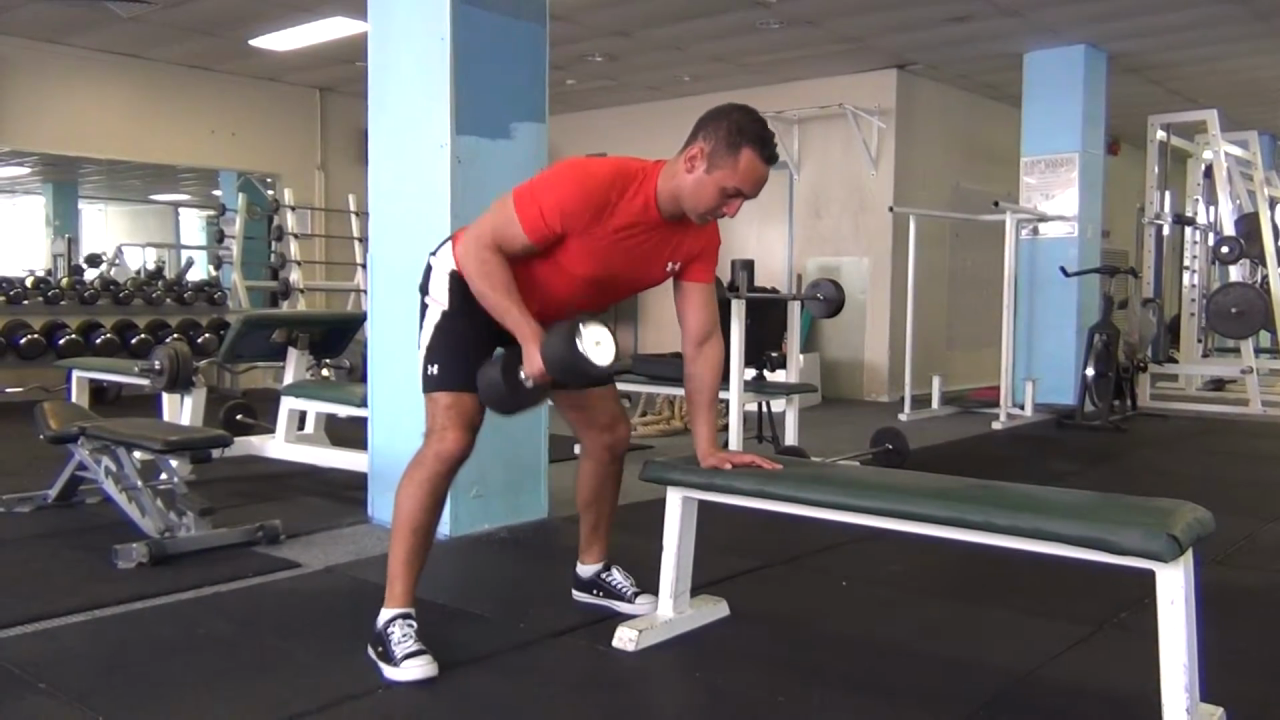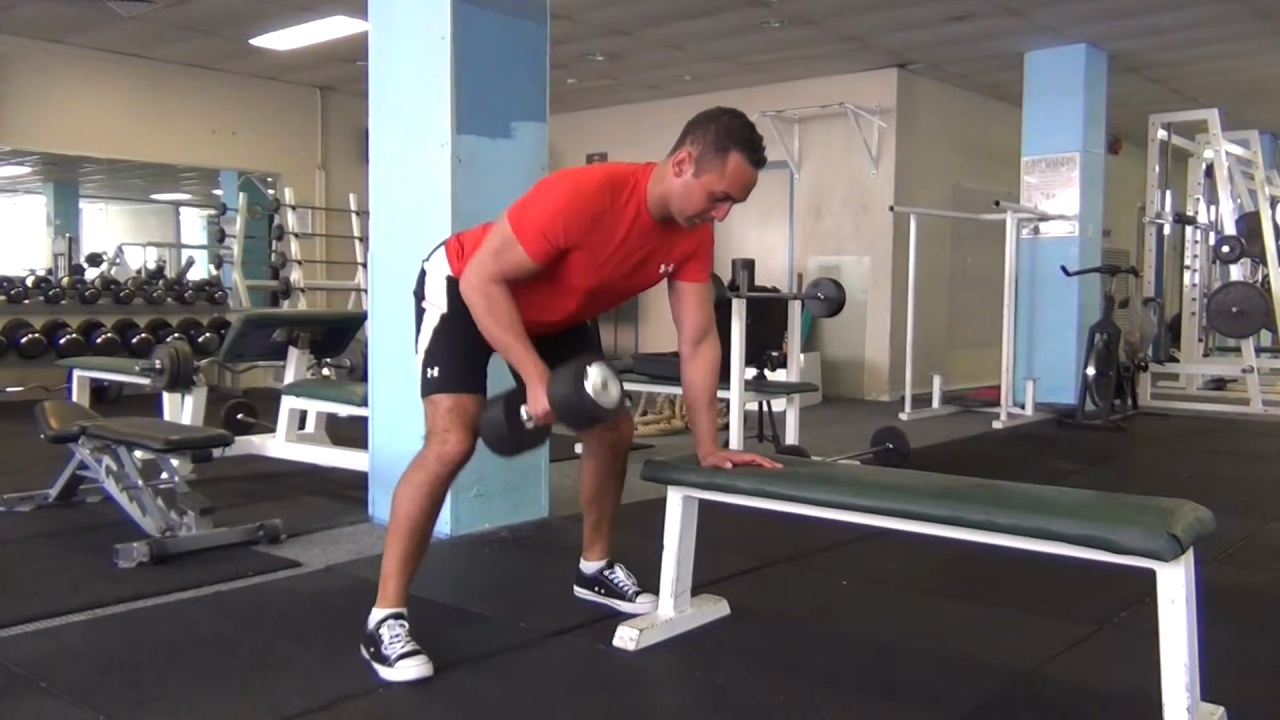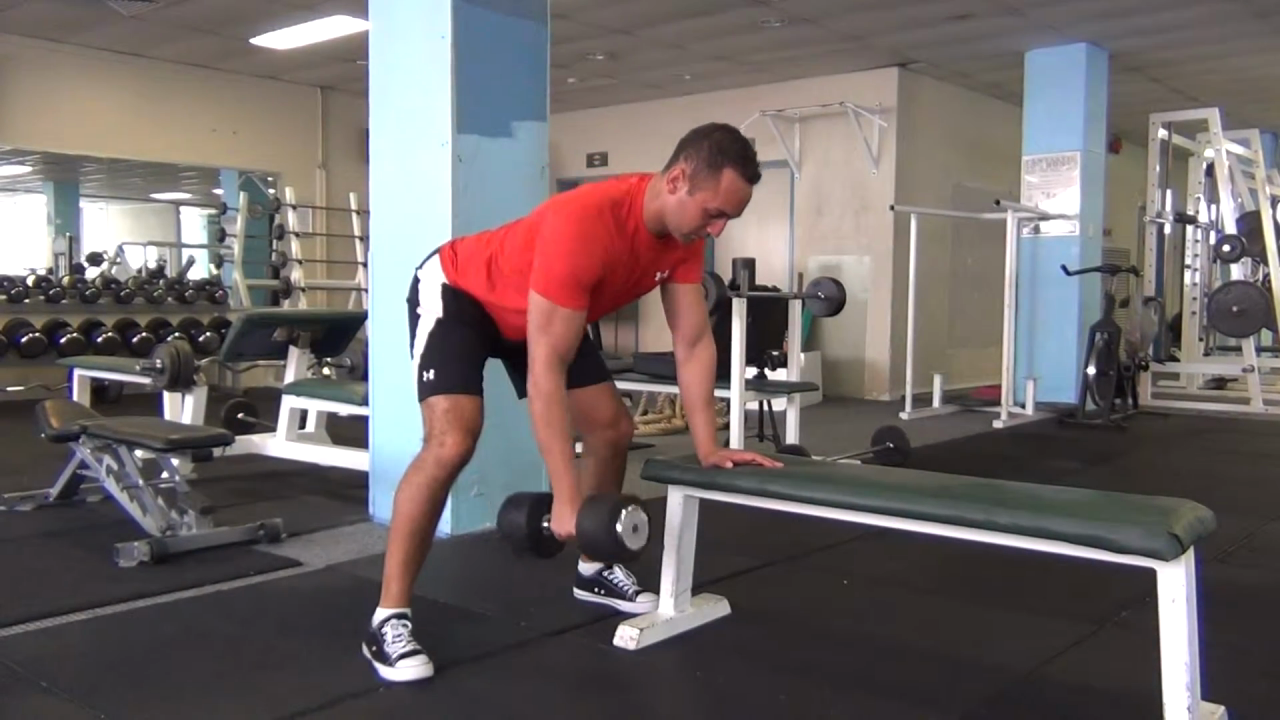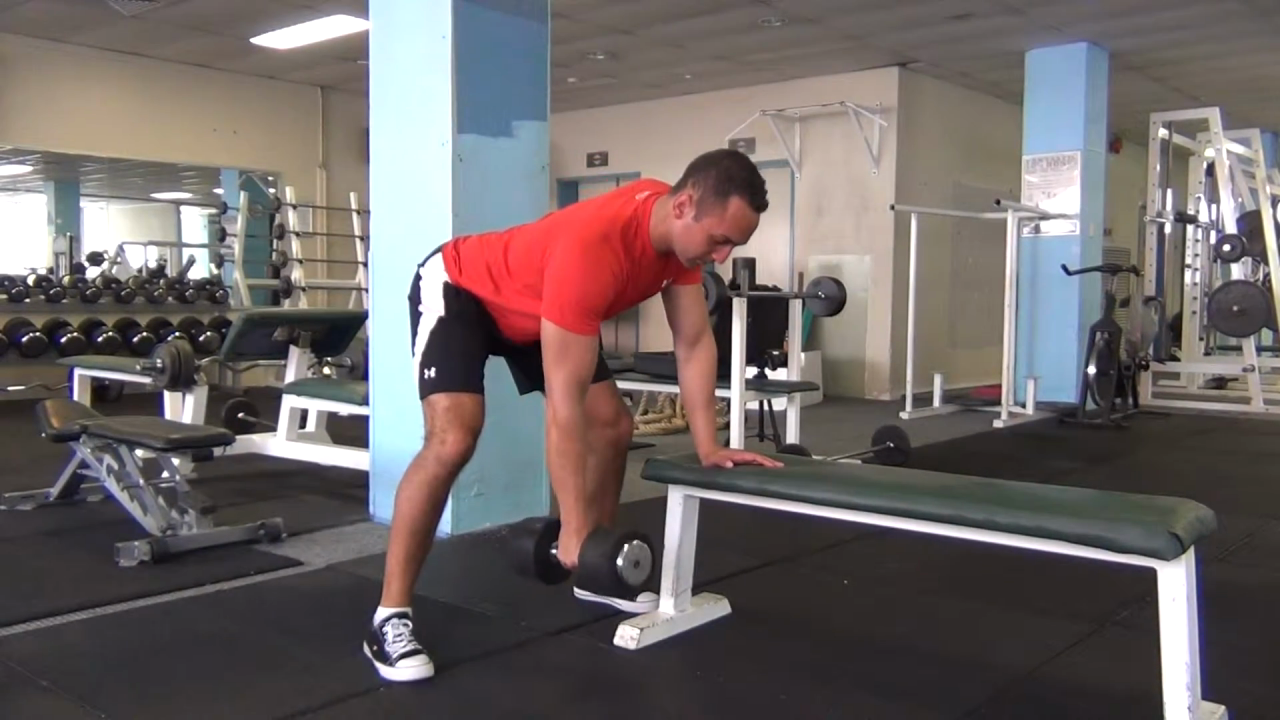
dt=0.5s
person 1, frame 1
left shoulder: (700, 233)
right shoulder: (590, 185)
left elbow: (702, 339)
right elbow: (477, 245)
left wrist: (708, 446)
right wrist: (530, 339)
left hip: (557, 310)
right hip: (469, 284)
left knee: (612, 431)
right knee: (450, 439)
left ankle: (591, 570)
right ankle: (394, 616)
person 1, frame 2
left shoulder: (693, 232)
right shoulder: (581, 196)
left elbow: (698, 339)
right elbow: (482, 279)
left wrist: (707, 445)
right wrist: (536, 380)
left hip: (553, 313)
right hip: (464, 289)
left knee: (613, 430)
right knee: (452, 442)
left ankle: (595, 568)
right ankle: (386, 617)
person 1, frame 3
left shoulder: (683, 232)
right shoulder: (583, 223)
left elbow: (693, 341)
right elbow: (545, 369)
left wrist: (707, 446)
right wrist: (566, 498)
left hip: (545, 311)
right hip: (457, 293)
left knee: (613, 429)
right knee: (451, 443)
left ankle: (593, 569)
right ankle: (389, 617)
person 1, frame 4
left shoulder: (684, 232)
right shoulder: (592, 246)
left elbow: (694, 342)
right elbow: (562, 402)
left wrist: (708, 446)
right wrist: (574, 529)
left hip: (537, 309)
right hip: (458, 291)
left knee: (613, 428)
right knee: (453, 441)
right ankle: (390, 616)
